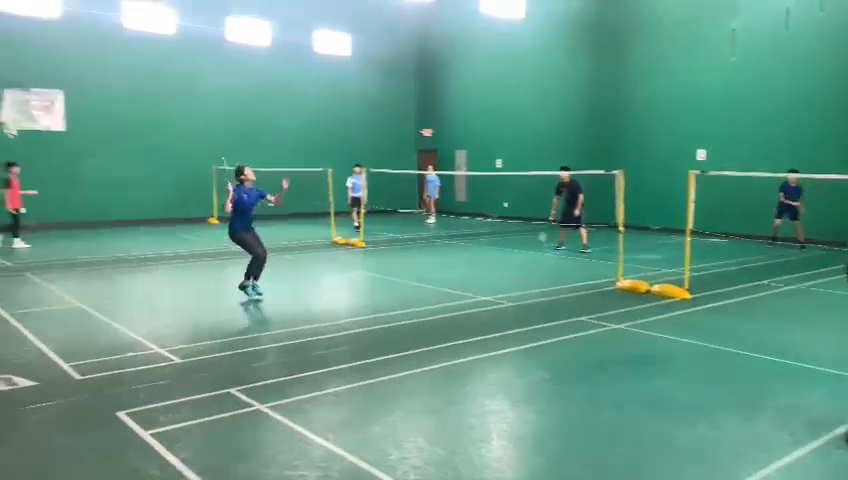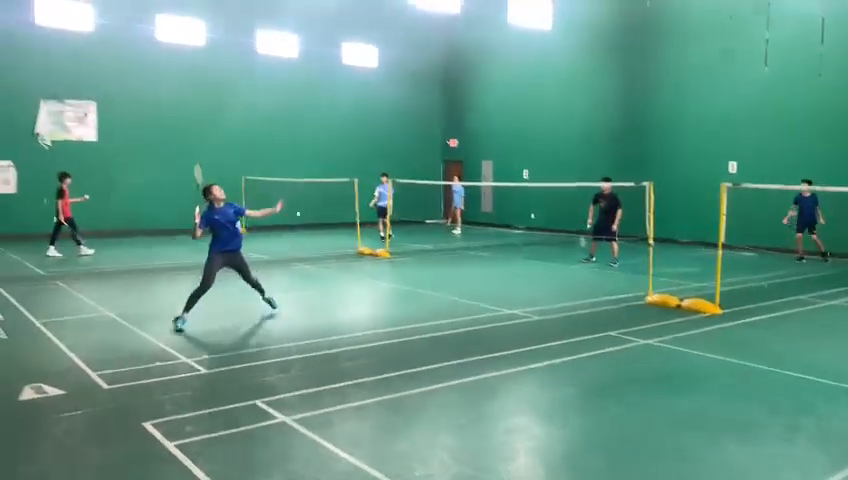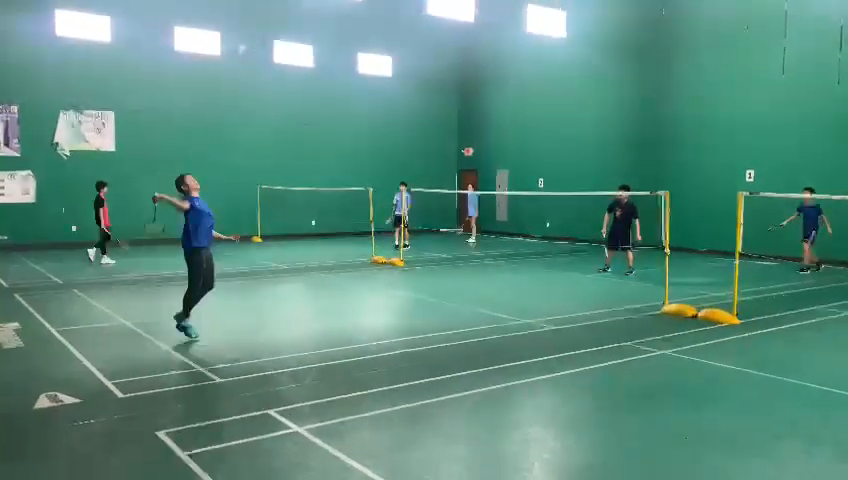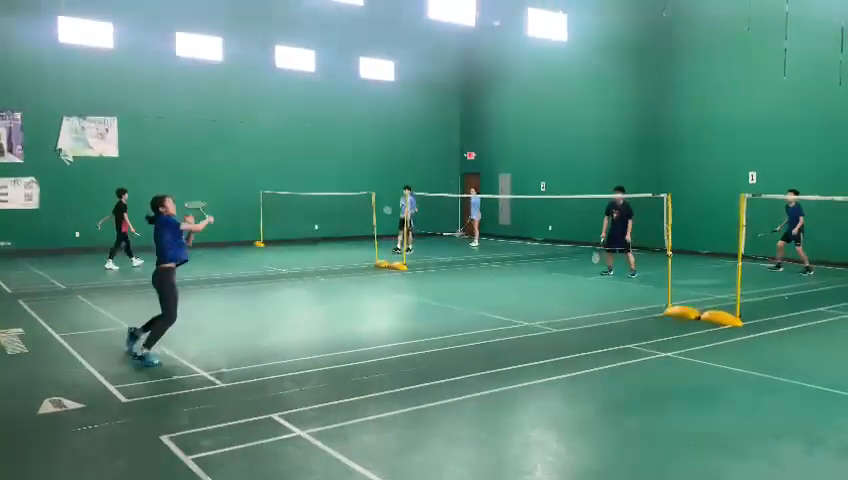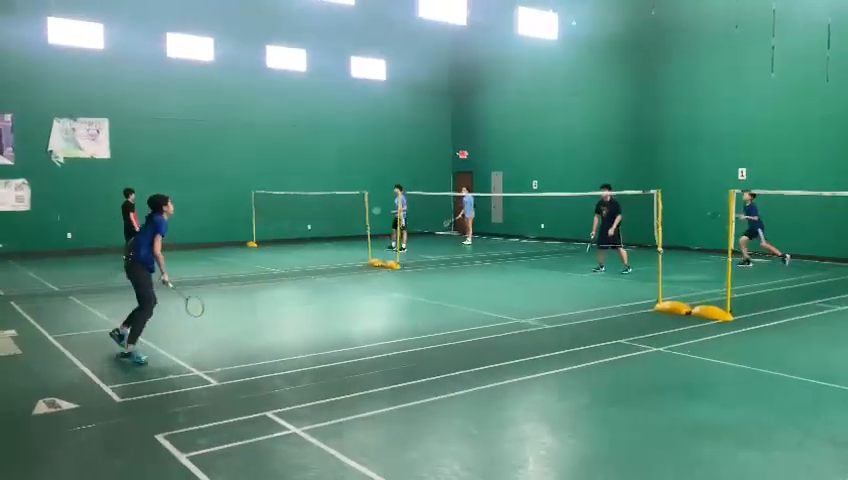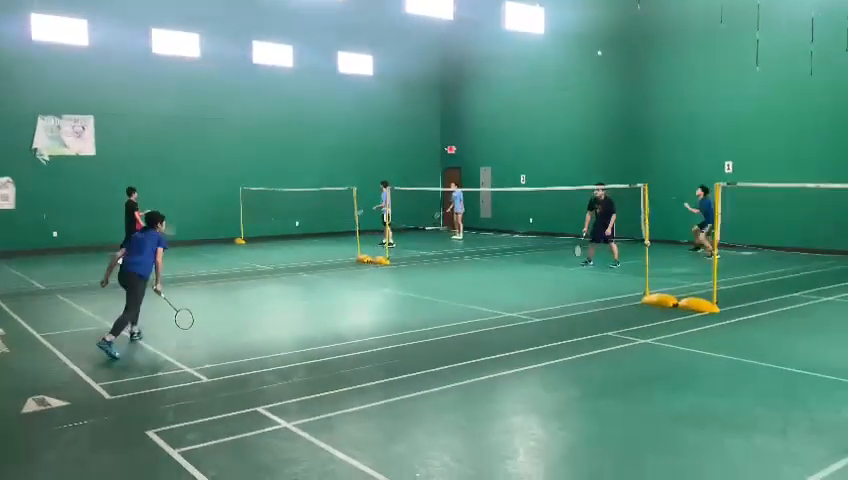
dt=0.3s
person 1, frame 1
left shoulder: (256, 190)
right shoulder: (237, 191)
left elbow: (274, 200)
right elbow: (227, 209)
left wrist: (283, 189)
right wrist: (230, 193)
left hip: (249, 229)
right hip: (237, 230)
left knee: (263, 254)
right knee: (259, 254)
left ankle: (253, 283)
right ankle: (246, 283)
person 1, frame 2
left shoulder: (232, 207)
right shoulder: (208, 214)
left elbow: (254, 214)
right elbow: (196, 236)
left wrist: (274, 210)
right wrist: (197, 222)
left hip: (234, 252)
right hip: (217, 254)
left knee: (250, 279)
right knee: (205, 285)
left ankle: (265, 296)
right ankle: (183, 316)
person 1, frame 3
left shoulder: (203, 204)
right shoulder: (190, 201)
right elbow: (183, 206)
left wrist: (226, 238)
left hip: (205, 250)
right hip: (194, 250)
left knee: (208, 286)
right knee: (195, 287)
left ankle: (182, 315)
right ankle: (184, 321)
person 1, frame 4
left shoulder: (170, 225)
right shoulder: (166, 222)
left elbow: (186, 244)
right elbow: (196, 228)
left wrist: (190, 229)
right wrist: (207, 221)
left hip: (168, 274)
right hip: (165, 275)
left knee: (168, 315)
right knee: (170, 317)
left ankle: (137, 332)
right ankle: (143, 352)
person 1, frame 5
left shoulder: (151, 221)
right shoulder: (160, 222)
left elbow: (132, 244)
right elbow: (157, 250)
left wrist: (129, 258)
right wrist: (164, 273)
left hip: (133, 266)
right hip: (141, 268)
left knee: (149, 302)
right knee: (147, 309)
left ankle: (121, 330)
right ankle: (129, 350)
person 1, frame 6
left shoulder: (135, 236)
right shoulder: (160, 237)
left elbow: (117, 256)
right elbow: (158, 260)
left wrist: (106, 277)
right wrist: (158, 283)
left hip: (123, 273)
right hip: (138, 275)
left knee: (134, 301)
right knee: (130, 311)
left ankle: (135, 331)
right ankle: (107, 341)
